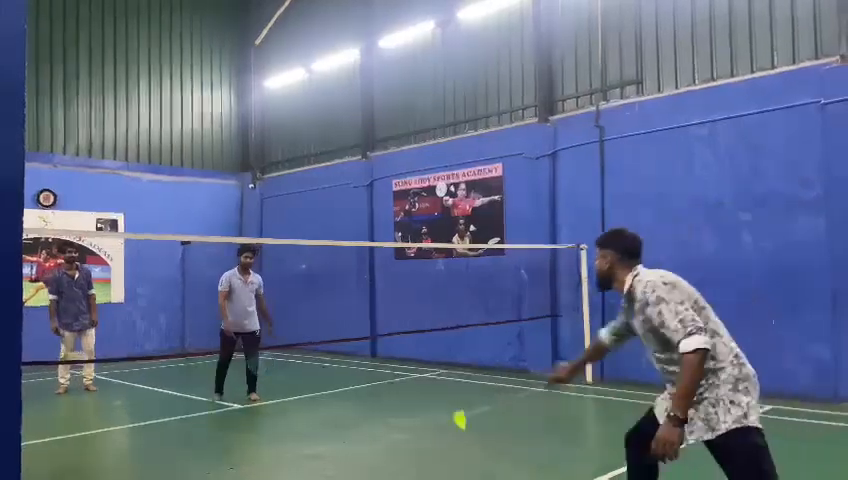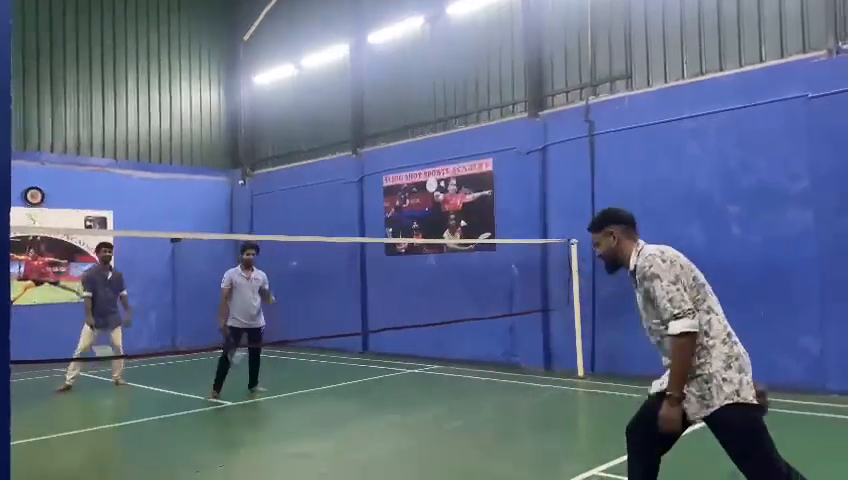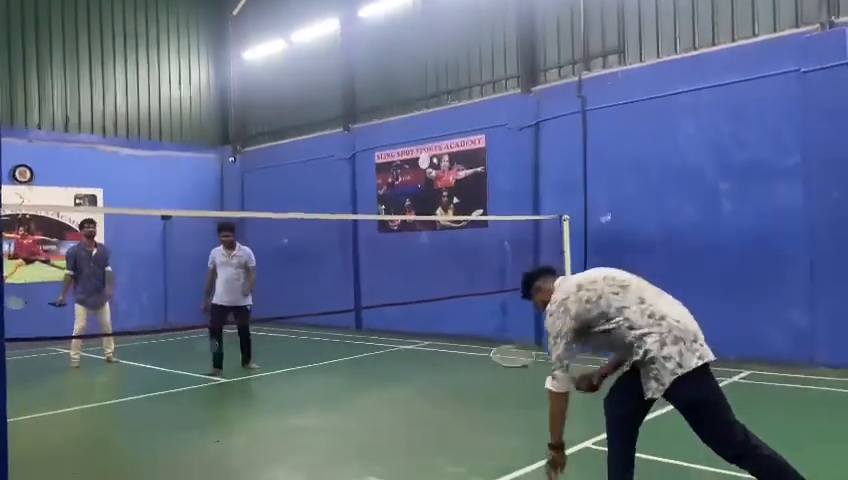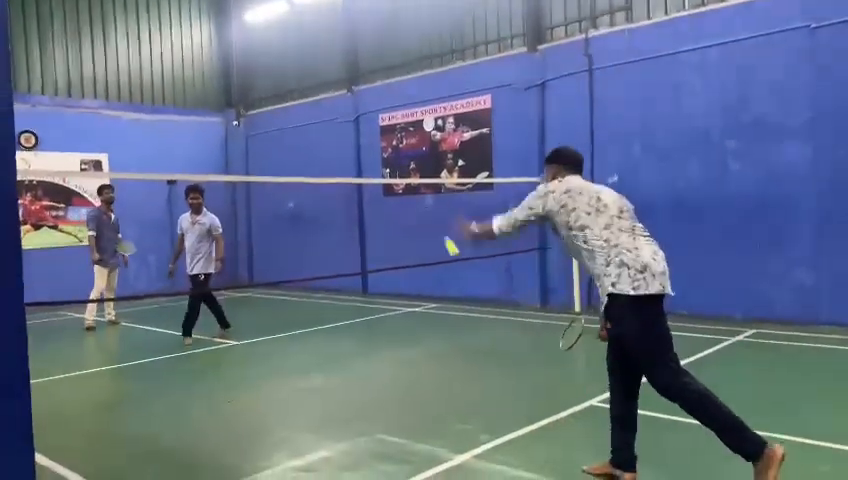
dt=0.7s
person 1, frame 1
left shoulder: (653, 286)
right shoulder: (633, 298)
left elbow: (696, 349)
right elbow: (609, 338)
left wrist: (675, 420)
right wrist: (572, 369)
left hip: (723, 392)
right knee: (639, 445)
person 1, frame 2
left shoulder: (652, 261)
right shoulder: (648, 264)
left elbow: (684, 330)
left wrist: (673, 399)
left hip: (716, 378)
right hip: (692, 377)
right knee: (640, 436)
person 1, frame 3
left shoulder: (559, 304)
right shoulder: (589, 282)
left elbow: (559, 380)
left wrist: (556, 446)
right wrist: (601, 373)
left hip: (669, 352)
right hip: (676, 339)
left knee: (733, 442)
right knee: (619, 409)
person 1, frame 4
left shoulder: (552, 191)
right shoulder: (606, 193)
left elbow: (506, 223)
left wrist: (476, 231)
right wrist: (614, 317)
left hip: (628, 284)
right hip: (646, 278)
left knee: (668, 377)
right knee: (622, 369)
left ankle: (759, 451)
person 2, frame 1
left shoulder: (257, 279)
right shoulder: (228, 276)
left elbow: (260, 302)
right elbow: (222, 300)
left wrist: (268, 322)
right wrist: (226, 322)
left hip: (252, 327)
right hip: (230, 327)
left knee: (252, 359)
right knee: (224, 360)
left ankle: (252, 391)
right ankle: (218, 392)
person 2, frame 2
left shoulder: (261, 275)
right shoulder: (231, 274)
left elbow: (265, 296)
right elbow: (224, 298)
left wrist: (270, 300)
right wrist: (222, 319)
left hip: (256, 323)
right hip: (235, 323)
left knee: (255, 354)
right knee: (227, 355)
left ankle: (253, 385)
right ankle: (216, 389)
person 2, frame 3
left shoulder: (246, 252)
right shoulder: (215, 253)
left elbow: (252, 274)
right elbow: (211, 276)
left wrist: (249, 288)
right wrist: (206, 298)
left hip: (241, 301)
right hip: (219, 300)
left knee: (244, 331)
right knee: (214, 331)
left ankle: (247, 360)
right ankle: (217, 367)
person 2, frame 4
left shoulder: (211, 219)
right shoulder: (182, 219)
left elbow: (219, 241)
right elbow: (180, 242)
left wrist: (219, 260)
right wrist: (173, 263)
left hip: (204, 268)
right hip: (191, 267)
left knee: (194, 299)
right knee: (207, 298)
left ankle: (187, 333)
right ankle: (224, 326)
person 3, frame 1
left shoulder: (85, 272)
right shoulder: (56, 276)
left elbow: (91, 295)
right elbow: (53, 300)
left wrist: (94, 313)
right wrist: (53, 321)
left hip: (86, 320)
right hip: (66, 322)
left knee: (89, 351)
right knee: (65, 354)
left ankle: (88, 382)
right ankle: (63, 384)
person 3, frame 2
left shoulder: (117, 275)
right shoulder: (89, 274)
left elbow: (123, 295)
right elbow: (87, 297)
left wrist: (128, 313)
right wrist: (89, 317)
left hip: (113, 319)
right hip: (94, 319)
left knee: (118, 348)
right knee: (82, 349)
left ankle: (117, 377)
right ankle: (69, 381)
person 3, frame 3
left shoulder: (103, 250)
right shoulder: (73, 251)
left elbow: (108, 271)
right elbow: (69, 275)
left wrist: (110, 288)
right wrist: (62, 295)
left hip: (101, 296)
right hip: (82, 297)
left knee: (107, 326)
right knee: (79, 328)
left ankle: (109, 354)
right ankle: (75, 358)
person 3, frame 4
left shoulder: (115, 217)
right shoulder: (94, 214)
right elbow: (91, 235)
left wrist: (123, 254)
right wrist: (94, 253)
left hip: (114, 259)
right hip: (101, 259)
left knee: (110, 289)
right knee: (99, 289)
left ankle: (109, 316)
right ankle: (89, 320)
